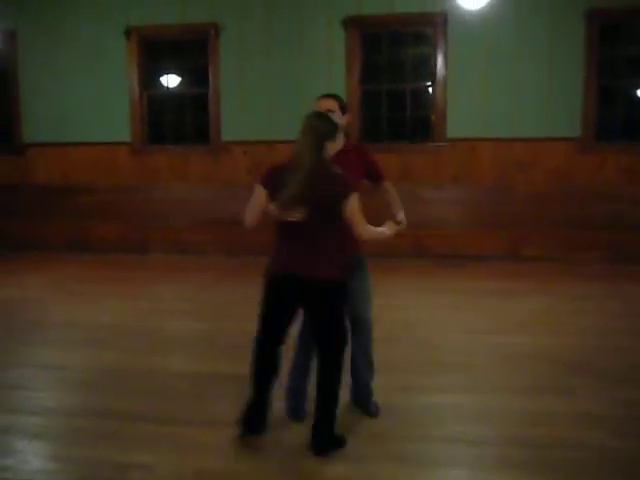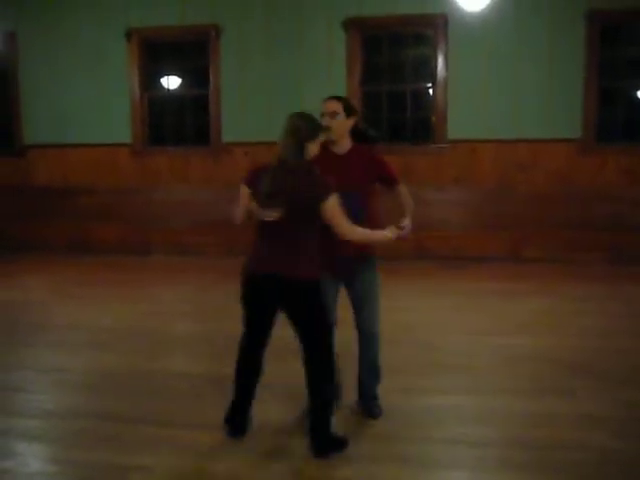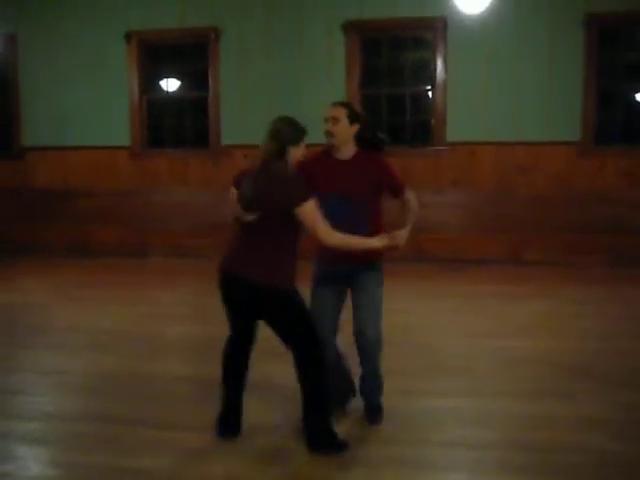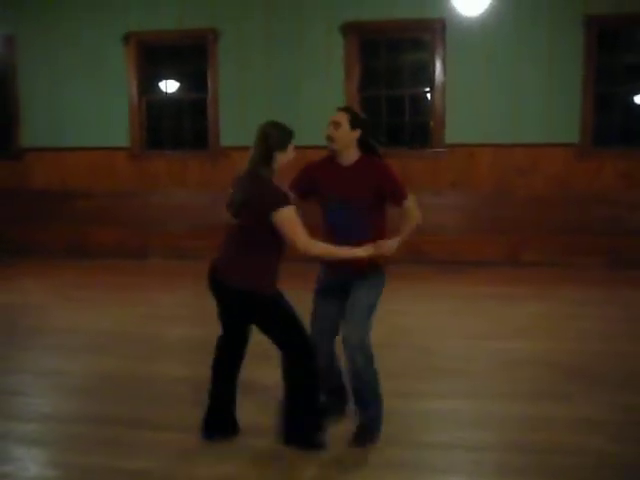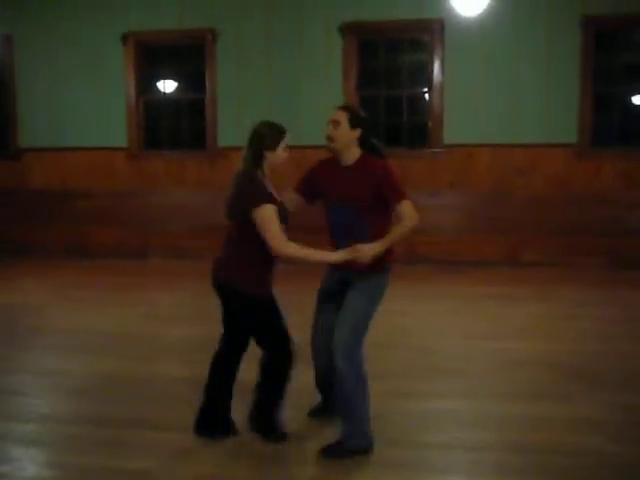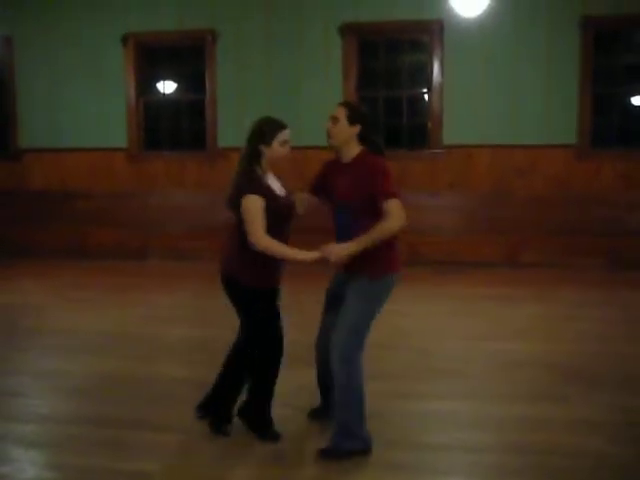
dt=0.1s
person 1, frame 1
left shoulder: (359, 156)
left elbow: (385, 185)
left wrist: (399, 211)
left hip: (351, 254)
left knee: (361, 323)
right knee: (313, 326)
left ankle: (363, 393)
right ankle: (296, 397)
person 1, frame 2
left shoulder: (369, 159)
right shoulder: (313, 160)
left elbow: (400, 190)
left wrist: (407, 218)
left hip: (362, 257)
right hip: (324, 256)
left knee: (369, 326)
left ankle: (368, 394)
person 1, frame 3
left shoulder: (374, 164)
right shoulder: (314, 166)
left elbow: (409, 199)
left wrist: (405, 229)
left hip: (367, 264)
right hip: (330, 263)
left knee: (368, 334)
right knee: (322, 334)
left ankle: (372, 398)
right ankle: (341, 391)
person 1, frame 4
left shoulder: (377, 170)
right shoulder: (318, 171)
left elbow: (413, 212)
left wrist: (395, 241)
left hip: (367, 271)
right hip: (334, 268)
left knee: (354, 336)
right knee: (320, 339)
left ankle: (370, 414)
right ankle: (335, 399)
person 1, frame 5
left shoulder: (376, 170)
right shoulder: (322, 171)
left elbow: (409, 218)
right elbow: (288, 203)
left wrist: (379, 246)
left hip: (371, 273)
right hip: (338, 269)
left knee: (344, 346)
right knee: (321, 341)
left ankle: (356, 435)
right ankle: (332, 401)
person 1, frame 6
left shoulder: (373, 168)
right shoulder: (332, 169)
left elbow: (397, 220)
right elbow: (303, 202)
left wrist: (353, 246)
left hip: (374, 273)
right hip: (349, 270)
left knee: (344, 349)
right knee: (326, 342)
left ankle: (352, 437)
right ankle: (332, 404)
person 2, frame 1
left shoulder: (276, 175)
right shoulder: (338, 182)
left elbow: (250, 220)
right elbow: (362, 231)
right wrist: (388, 230)
left hip: (282, 276)
right hip: (325, 280)
left knee: (268, 343)
right knee: (330, 353)
left ankle: (254, 421)
right ankle: (324, 436)
person 2, frame 2
left shoulder: (258, 176)
right shoulder: (315, 184)
left elbow: (238, 217)
right elbow: (345, 230)
right wrist: (384, 234)
left hip: (257, 275)
right hip: (298, 280)
left knee: (253, 342)
right knee: (319, 352)
left ankle: (237, 419)
right ankle: (321, 436)
person 2, frame 3
left shoulder: (246, 179)
right shoulder: (293, 188)
right elbow: (327, 237)
right wrist: (377, 241)
left hip: (233, 276)
right hip: (271, 283)
left knee: (239, 343)
right knee: (309, 351)
left ankle: (229, 421)
right ankle: (320, 435)
person 2, frame 4
left shoulder: (246, 182)
right shoulder: (271, 194)
right elbow: (305, 245)
right wrist: (357, 252)
left hip: (222, 276)
right hip: (252, 286)
left knee: (231, 345)
right knee: (299, 349)
left ankle: (217, 422)
right ankle: (300, 429)
person 2, frame 5
left shoulder: (251, 183)
right shoulder: (257, 191)
right elbow: (279, 246)
right wrist: (333, 256)
left hip: (229, 277)
right hip: (245, 284)
left knee: (232, 346)
right knee: (279, 349)
left ankle: (213, 421)
right ankle: (263, 418)
person 2, frame 6
left shoulder: (270, 179)
right shoulder: (251, 184)
right elbow: (258, 239)
right wrist: (305, 256)
left hip: (261, 277)
right hip: (249, 278)
left knee: (251, 340)
right knee: (270, 346)
left ankle: (215, 406)
right ankle: (257, 416)
